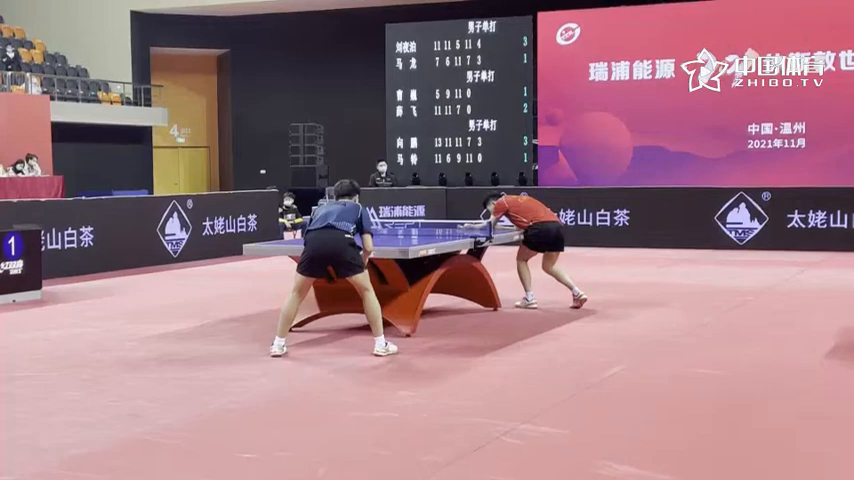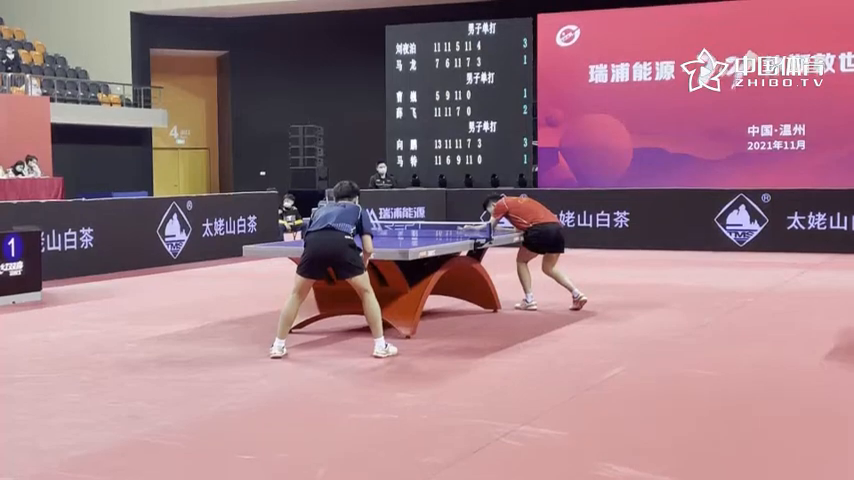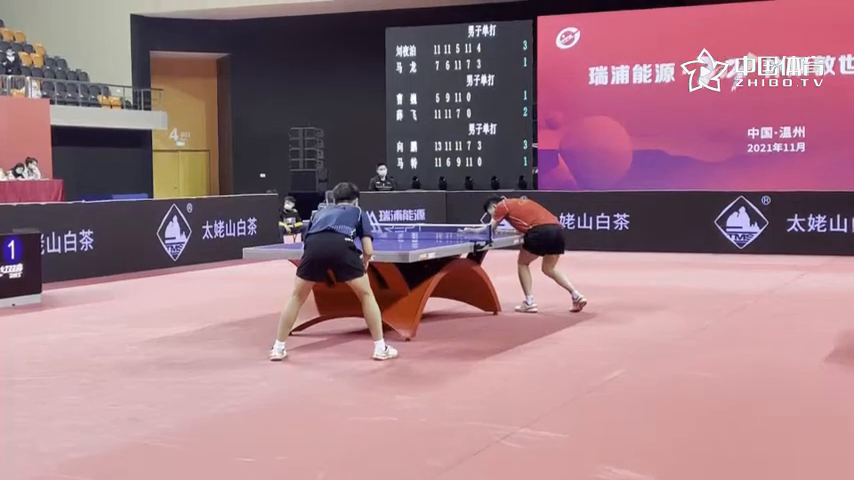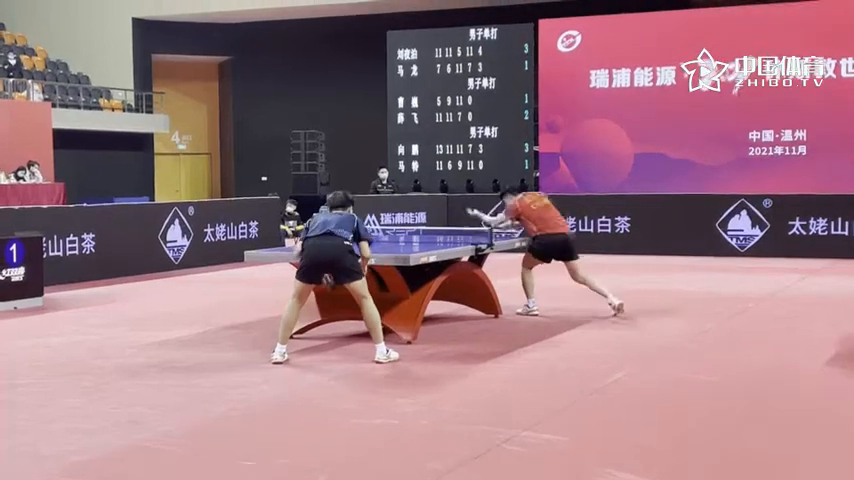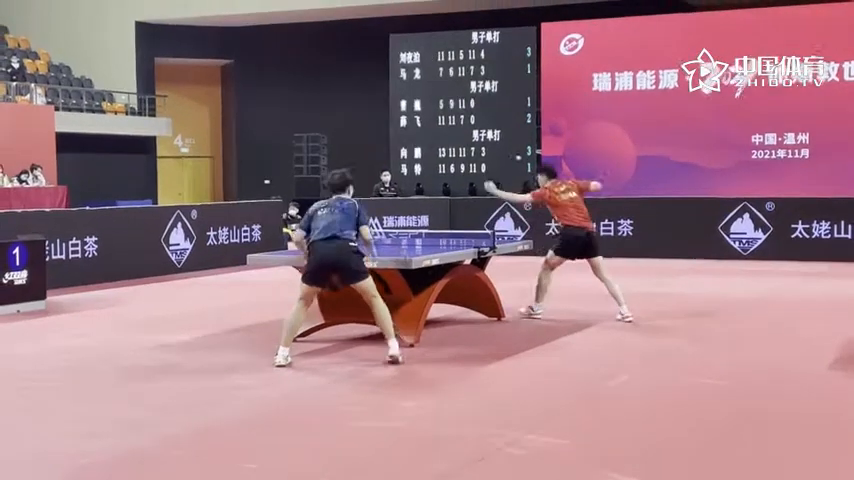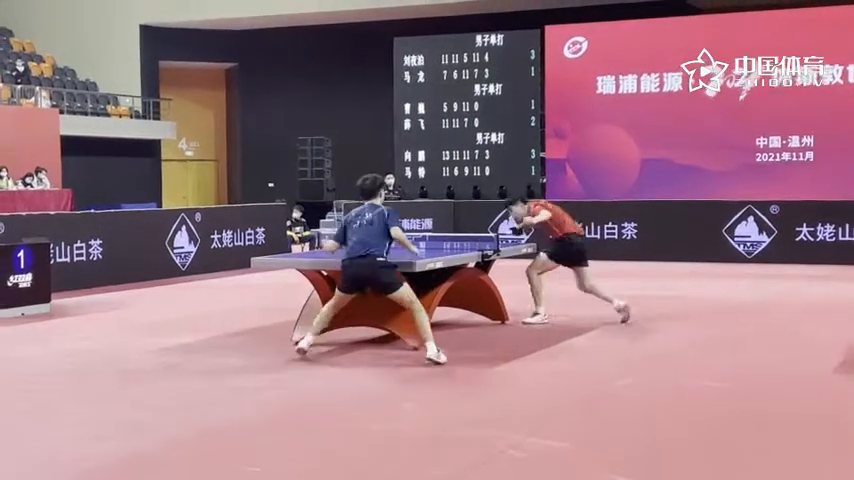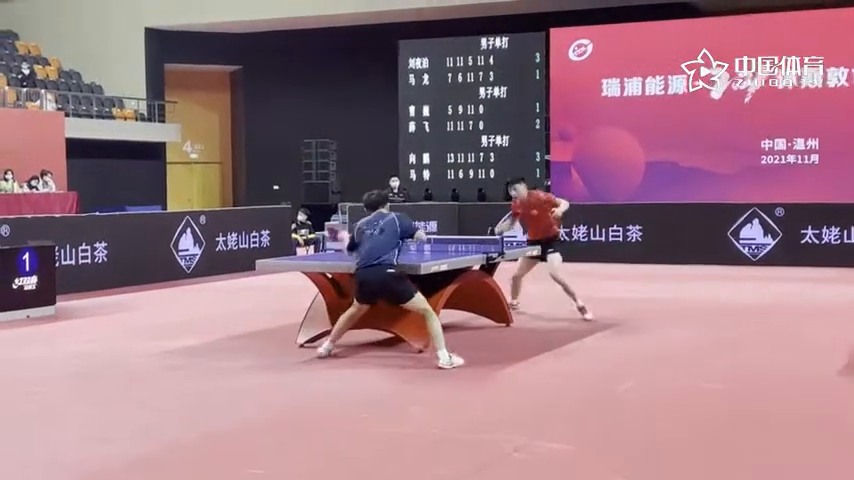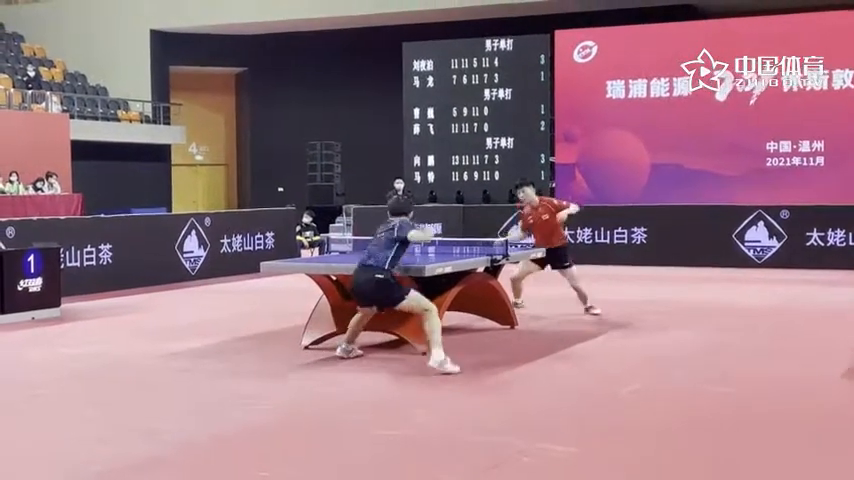
dt=0.4s
person 1, frame 1
left shoulder: (321, 208)
right shoulder: (358, 209)
left elbow: (310, 235)
right elbow: (368, 247)
left wrist: (323, 264)
right wrist: (361, 264)
left hip: (314, 242)
right hip: (342, 242)
left knee: (297, 293)
right knee: (367, 291)
left ankle: (278, 344)
right ankle: (381, 344)
person 1, frame 2
left shoulder: (321, 210)
right shoulder: (358, 210)
left elbow: (309, 237)
right elbow: (368, 248)
left wrist: (325, 266)
right wrist: (362, 264)
left hip: (314, 244)
right hip: (341, 243)
left knee: (297, 295)
right knee: (367, 292)
left ankle: (278, 346)
right ankle: (380, 346)
person 1, frame 3
left shoulder: (321, 212)
right shoulder: (358, 212)
left elbow: (308, 240)
right elbow: (368, 250)
left wrist: (323, 268)
right wrist: (362, 266)
left hip: (314, 246)
right hip: (341, 246)
left knee: (297, 297)
right knee: (366, 295)
left ankle: (278, 348)
right ankle: (381, 348)
person 1, frame 4
left shoulder: (315, 219)
right shoulder: (353, 219)
left elbow: (299, 249)
right elbow: (366, 254)
left wrist: (318, 271)
right wrist: (361, 269)
left hip: (312, 249)
right hip: (339, 249)
left knee: (296, 300)
right knee: (364, 298)
left ankle: (279, 351)
right ankle: (382, 351)
person 1, frame 5
left shoulder: (316, 207)
right shoulder: (354, 205)
left elbow: (297, 237)
right elbow: (366, 236)
left wrist: (307, 250)
left hip: (319, 253)
right hip: (345, 251)
left knee: (303, 302)
right knee: (374, 298)
left ankle: (283, 354)
right ankle: (393, 347)
person 1, frame 6
left shoulder: (351, 216)
right shoulder: (385, 212)
left elbow: (331, 246)
right elbow: (397, 234)
left wrist: (331, 243)
right wrist: (411, 247)
left hip: (351, 267)
right hip: (376, 265)
left knee: (334, 303)
right knee: (414, 304)
left ankle: (308, 340)
right ankle: (432, 351)
person 1, frame 7
left shoulder: (360, 225)
right shoulder: (396, 218)
left elbow: (350, 250)
right elbow: (420, 236)
right wrist: (422, 234)
left hip: (364, 276)
right hip: (387, 275)
left knee: (356, 310)
right knee: (427, 312)
left ankle: (327, 346)
right ankle: (444, 357)
person 1, frame 8
left shoulder: (382, 228)
right shoulder: (404, 225)
right elbow: (413, 236)
right wrist: (427, 234)
left hip: (359, 277)
right hip: (377, 279)
left knee: (367, 312)
right knee: (429, 310)
left ankle: (346, 348)
right ankle: (438, 358)
person 2, frame 1
left shoulder: (501, 202)
right shoulder: (518, 200)
left wrist: (473, 226)
left hip: (541, 228)
right hip: (556, 227)
left knee: (521, 260)
right knee: (549, 266)
left ankle: (529, 299)
right ankle: (577, 292)
person 2, frame 2
left shoulder: (502, 204)
right shoulder: (518, 202)
left hip: (541, 230)
right hip: (557, 228)
left knee: (521, 261)
right knee: (548, 268)
left ankle: (529, 300)
right ankle: (577, 294)
person 2, frame 3
left shoulder: (502, 206)
right shoulder: (519, 202)
left elbow: (490, 229)
left wrist: (473, 230)
left hip: (540, 232)
right hip: (557, 230)
left knee: (522, 264)
right knee: (548, 269)
left ankle: (530, 302)
right ankle: (576, 296)
person 2, frame 4
left shoulder: (516, 205)
right shoulder: (539, 196)
left elbow: (495, 221)
left wrist: (478, 214)
left hip: (545, 238)
right hip: (565, 236)
left knee: (526, 267)
right knee: (579, 276)
left ankle: (531, 306)
right ankle: (612, 299)
person 2, frame 5
left shoulder: (546, 192)
right shoulder: (572, 184)
left elbow: (521, 199)
right elbow: (597, 186)
left wrist: (495, 191)
left hip: (571, 233)
right hip: (589, 233)
left knee: (547, 268)
right knee: (602, 275)
left ankle: (535, 308)
right ankle: (624, 311)
person 2, frame 6
left shoulder: (535, 208)
right shoulder: (532, 210)
left elbow: (545, 215)
left wrist: (533, 220)
right wrist: (523, 224)
left hip: (567, 241)
right hip: (576, 242)
left knee: (532, 271)
right knee: (586, 286)
left ankle: (540, 313)
right ankle: (618, 304)
person 2, frame 7
left shoulder: (540, 197)
right shoulder: (516, 204)
left elbow: (564, 203)
right elbow: (511, 221)
left wrist: (559, 209)
right wrist: (500, 229)
left hip: (550, 240)
right hip: (534, 242)
left knee: (555, 274)
right knee: (517, 276)
left ankle: (580, 305)
right ankle: (513, 302)
person 2, frame 8
left shoulder: (550, 203)
right shoulder: (525, 213)
left elbow: (575, 207)
right elbow: (523, 234)
left wrist: (565, 212)
left hip: (558, 250)
left knee: (575, 285)
right knee: (515, 278)
left ankle: (587, 305)
right ankle: (518, 302)
